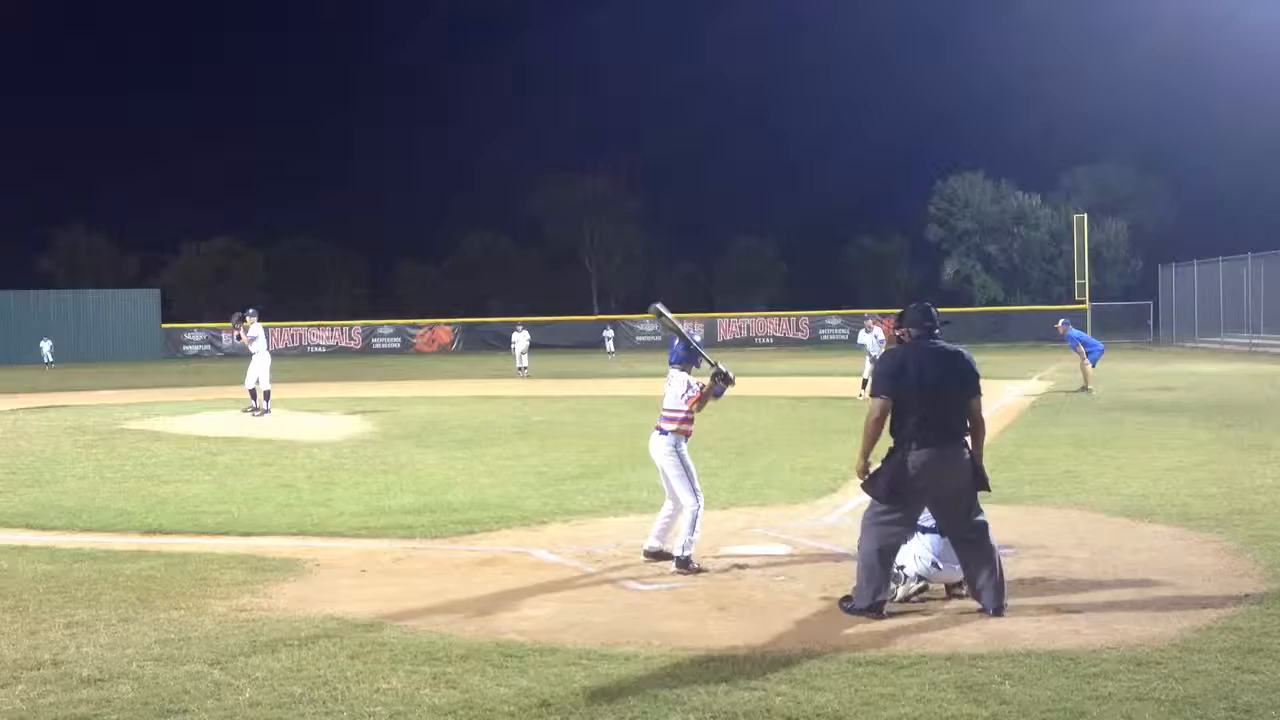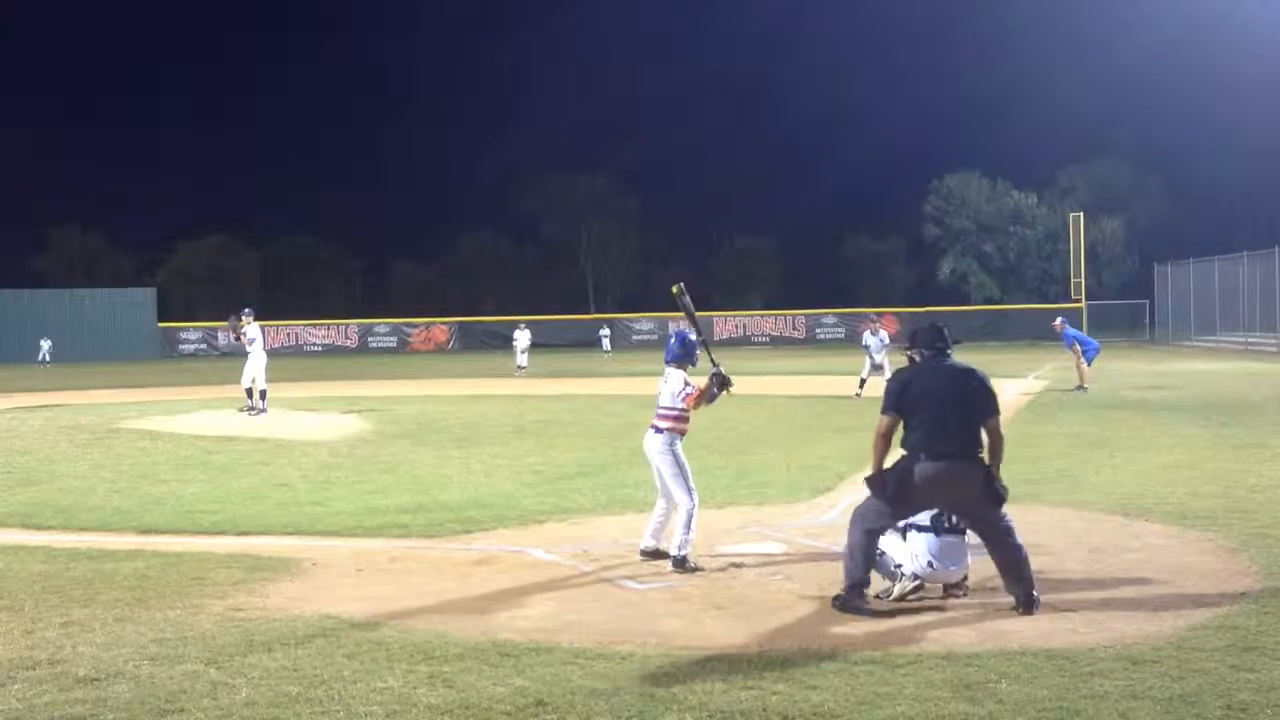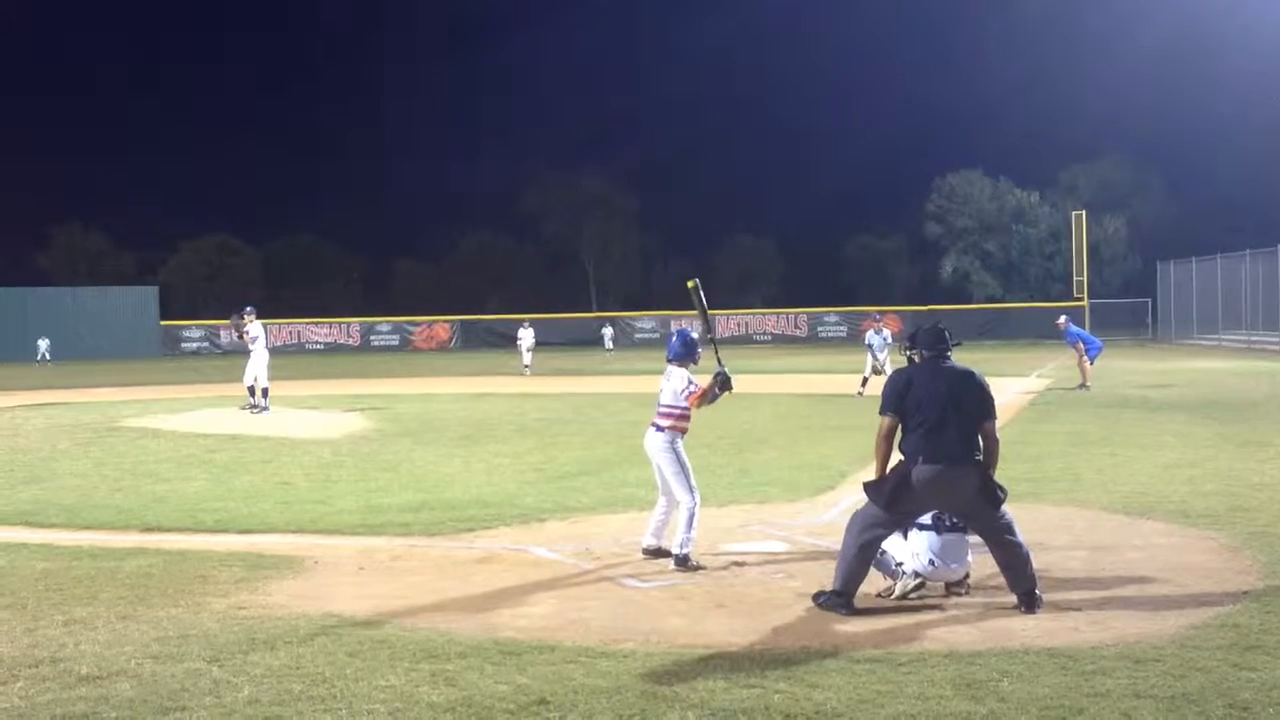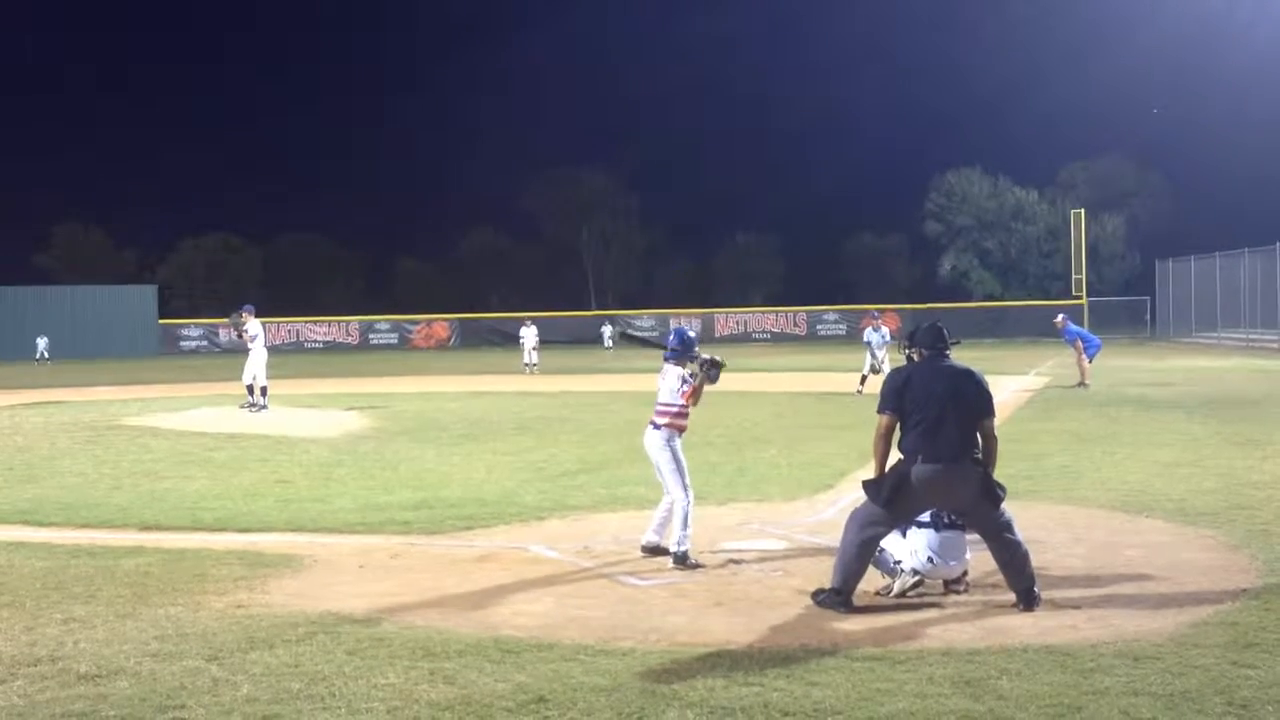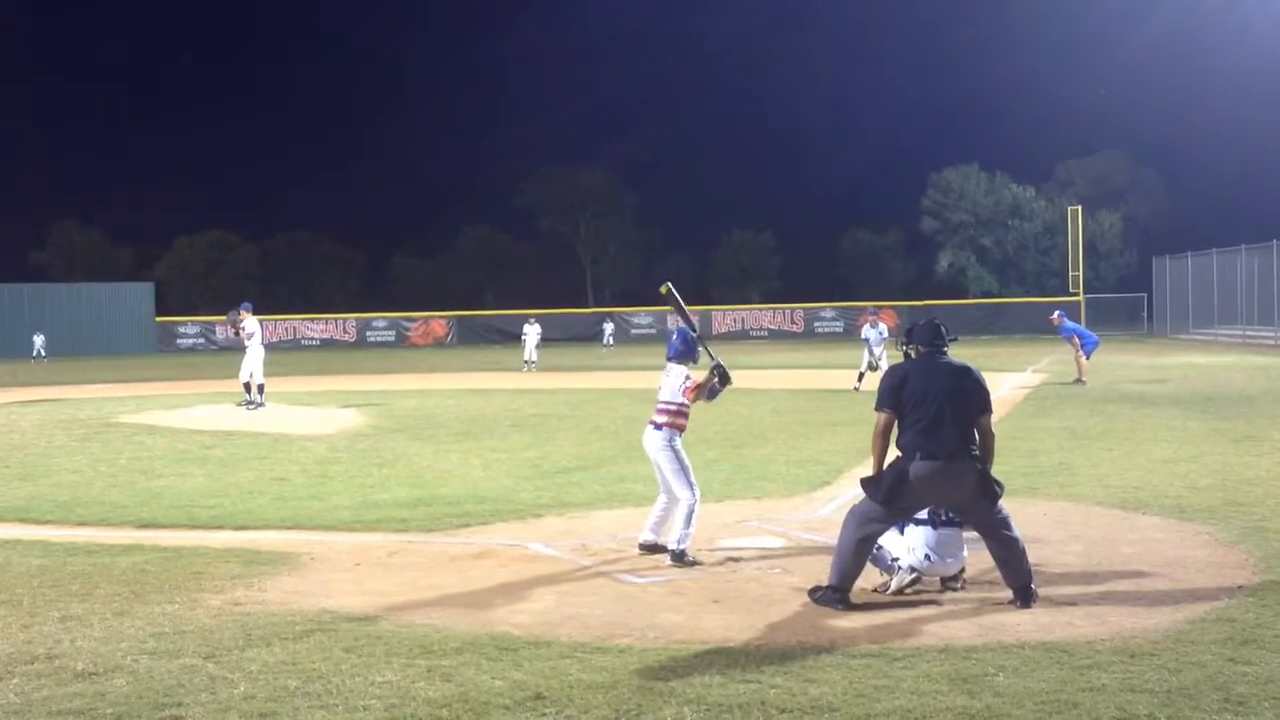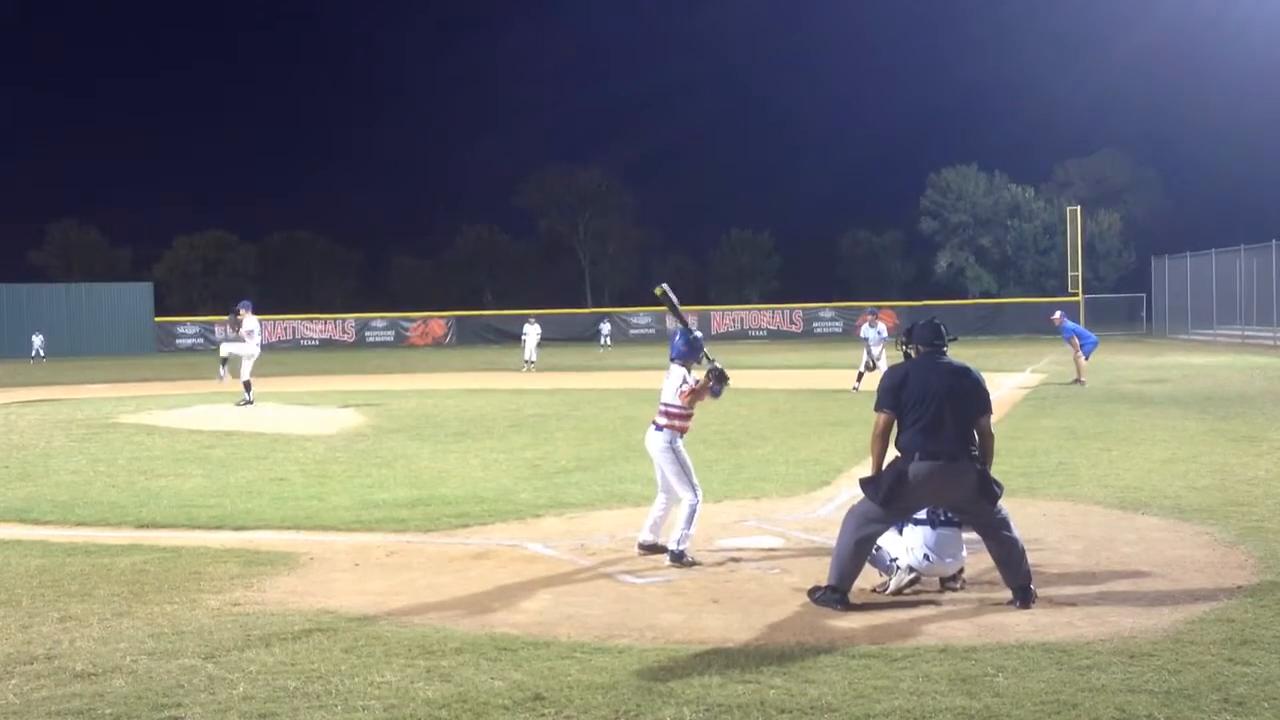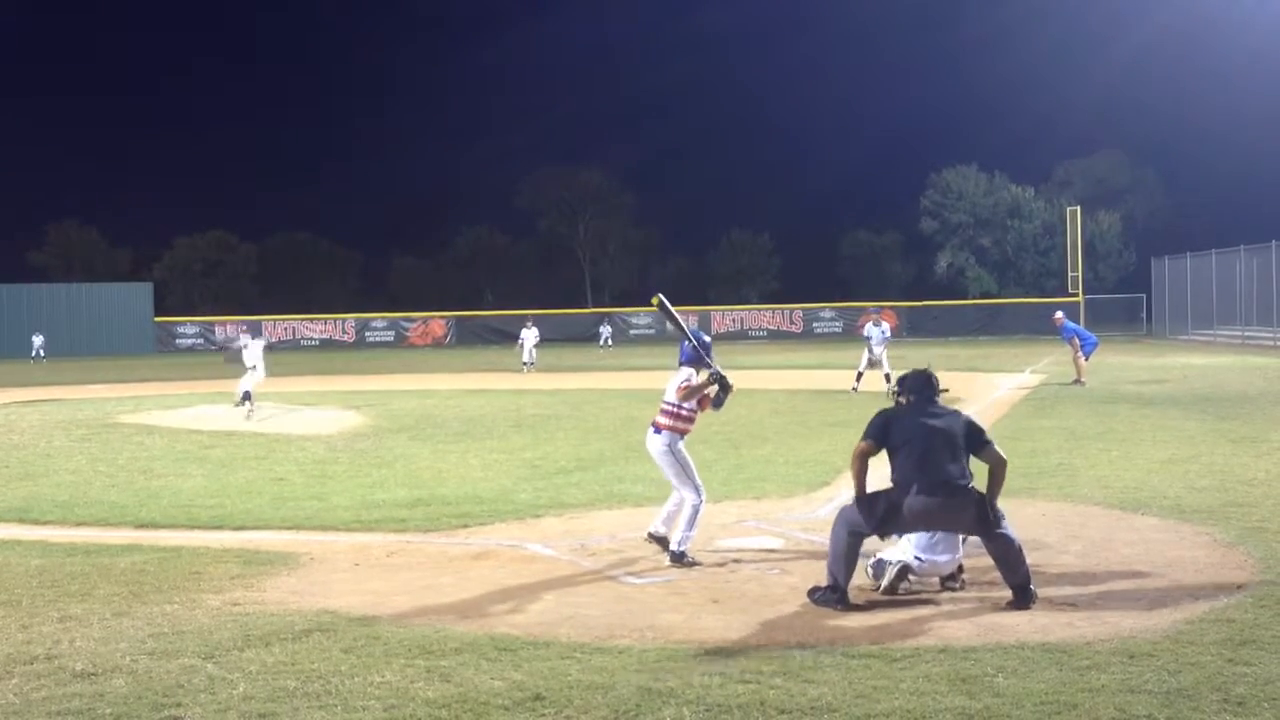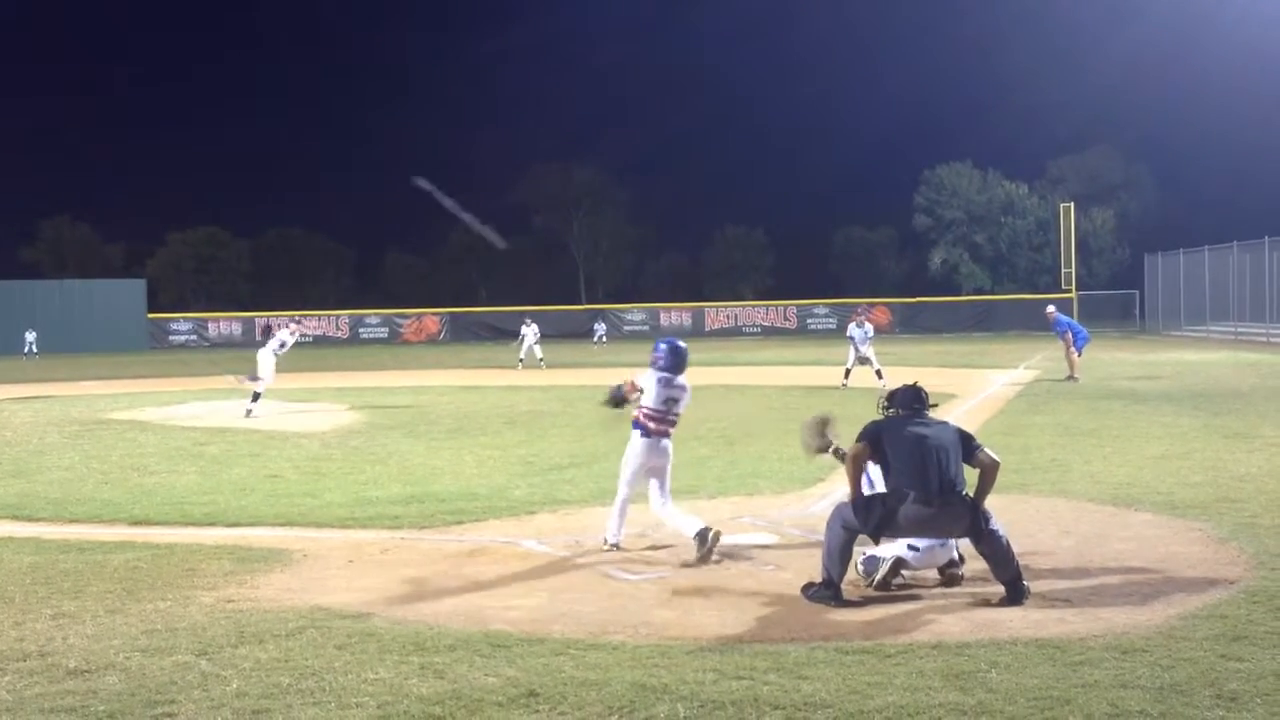
dt=0.7s
person 1, frame 1
left shoulder: (894, 359)
right shoulder: (961, 359)
left elbow: (878, 414)
right elbow: (976, 417)
left wrist: (863, 457)
right wrist: (976, 457)
left hip: (912, 458)
right hip: (955, 457)
left knee: (880, 526)
right knee: (971, 529)
left ankle: (868, 601)
right ankle: (993, 600)
person 1, frame 2
left shoulder: (904, 378)
right shoulder: (974, 377)
left elbow: (884, 431)
right elbow: (995, 433)
left wrist: (877, 470)
right wrist: (993, 472)
left hip: (922, 471)
right hip: (968, 471)
left knee: (866, 520)
right knee: (999, 530)
left ankle: (854, 593)
right ankle: (1026, 596)
person 1, frame 3
left shoulder: (902, 379)
right shoulder: (974, 380)
left elbow: (886, 434)
right elbow: (990, 438)
left wrist: (879, 478)
right wrist: (986, 479)
left hip: (918, 474)
right hip: (965, 474)
left knee: (864, 527)
right knee: (1001, 531)
left ankle: (840, 596)
right ankle: (1029, 595)
person 1, frame 4
left shoulder: (901, 377)
right shoulder: (973, 378)
left elbow: (884, 431)
right elbow: (989, 436)
left wrist: (879, 477)
right wrist: (986, 478)
left hip: (917, 473)
right hip: (965, 473)
left knee: (864, 525)
right knee: (1000, 529)
left ankle: (839, 594)
right ankle: (1027, 594)
person 1, frame 5
left shoulder: (899, 374)
right shoulder: (970, 375)
left elbow: (882, 429)
right elbow: (987, 433)
left wrist: (877, 475)
right wrist: (983, 474)
left hip: (916, 470)
right hip: (963, 471)
left knee: (862, 521)
right knee: (997, 526)
left ankle: (836, 591)
right ankle: (1024, 590)
person 1, frame 6
left shoulder: (898, 375)
right shoulder: (970, 376)
left elbow: (881, 430)
right elbow: (986, 434)
left wrist: (876, 476)
right wrist: (982, 476)
left hip: (915, 470)
right hip: (962, 471)
left knee: (861, 521)
right knee: (996, 525)
left ankle: (835, 591)
right ankle: (1023, 590)
person 1, frame 7
left shoulder: (889, 416)
right shoulder: (960, 419)
left elbow: (860, 454)
right elbow: (998, 460)
left wrist: (861, 499)
right wrist: (988, 504)
left hip: (911, 504)
right hip: (960, 507)
left knee: (848, 519)
right knee: (994, 521)
left ankle: (835, 592)
right ankle: (1023, 591)
person 1, frame 8
left shoulder: (881, 427)
right shoulder: (950, 429)
left elbow: (854, 456)
right elbow: (991, 462)
left wrist: (857, 499)
right wrist: (976, 504)
left hip: (906, 512)
right hip: (954, 515)
left knee: (843, 516)
right knee: (981, 520)
left ankle: (829, 588)
right ankle: (1015, 587)
person 2, frame 1
left shoulder: (677, 376)
right shoulder: (682, 378)
left elbow: (709, 395)
right elbow: (697, 406)
left wrist: (722, 382)
right wrist: (713, 381)
left hip: (661, 441)
right hip: (671, 444)
left knee: (676, 499)
right knee: (693, 501)
left ankle: (653, 547)
right ankle: (682, 558)
person 2, frame 2
left shoulder: (672, 374)
right shoulder: (678, 376)
left elbow: (700, 400)
right elbow: (695, 403)
left wrist: (718, 387)
right wrist: (711, 381)
left hip: (656, 439)
right hip: (666, 442)
left knee: (668, 498)
right knee: (688, 500)
left ankle: (649, 547)
right ankle: (679, 557)
person 2, frame 3
left shoulder: (673, 372)
right shoulder: (681, 375)
left elbow: (700, 400)
right elbow: (697, 402)
left wrist: (719, 388)
right wrist: (715, 380)
left hip: (656, 437)
right hip: (667, 440)
left knee: (669, 496)
right knee: (689, 498)
left ankle: (651, 544)
right ankle: (681, 555)
person 2, frame 4
left shoulder: (671, 370)
right shoulder: (677, 373)
left elbow: (693, 387)
right elbow: (692, 400)
right wrist: (702, 372)
left hip: (657, 436)
right hip: (664, 438)
left knee: (673, 494)
right knee: (683, 495)
left ankle: (651, 543)
right ankle: (679, 553)
person 2, frame 5
left shoulder: (674, 371)
right shoulder: (680, 372)
left elbow: (704, 397)
right elbow: (694, 396)
left wrist: (719, 383)
right wrist: (711, 375)
left hip: (656, 435)
right hip: (665, 438)
left knee: (669, 493)
right knee: (689, 494)
left ankle: (648, 541)
right ankle: (677, 551)
person 2, frame 6
left shoulder: (680, 372)
right shoulder: (679, 373)
left elbow: (710, 394)
right elbow: (688, 401)
left wrist: (717, 381)
right wrist: (708, 378)
left hip: (658, 437)
right hip: (667, 440)
left knee: (667, 493)
right knee: (692, 496)
left ankle: (647, 541)
right ankle: (676, 551)
person 2, frame 7
left shoulder: (690, 375)
right shoulder: (688, 373)
left elbow: (712, 405)
right elbow: (681, 397)
left wrist: (722, 389)
right wrist: (707, 382)
left hip: (661, 438)
right hip: (666, 441)
left knee: (683, 491)
right knee: (695, 495)
left ankle: (658, 531)
right ankle: (677, 552)
person 2, frame 8
left shoulder: (653, 378)
right shoulder: (684, 388)
left elbow: (629, 392)
right wrist: (638, 395)
left hip: (641, 443)
right hip: (663, 447)
left knee: (624, 491)
right knee: (661, 502)
left ankle: (612, 538)
right ankle: (700, 532)
